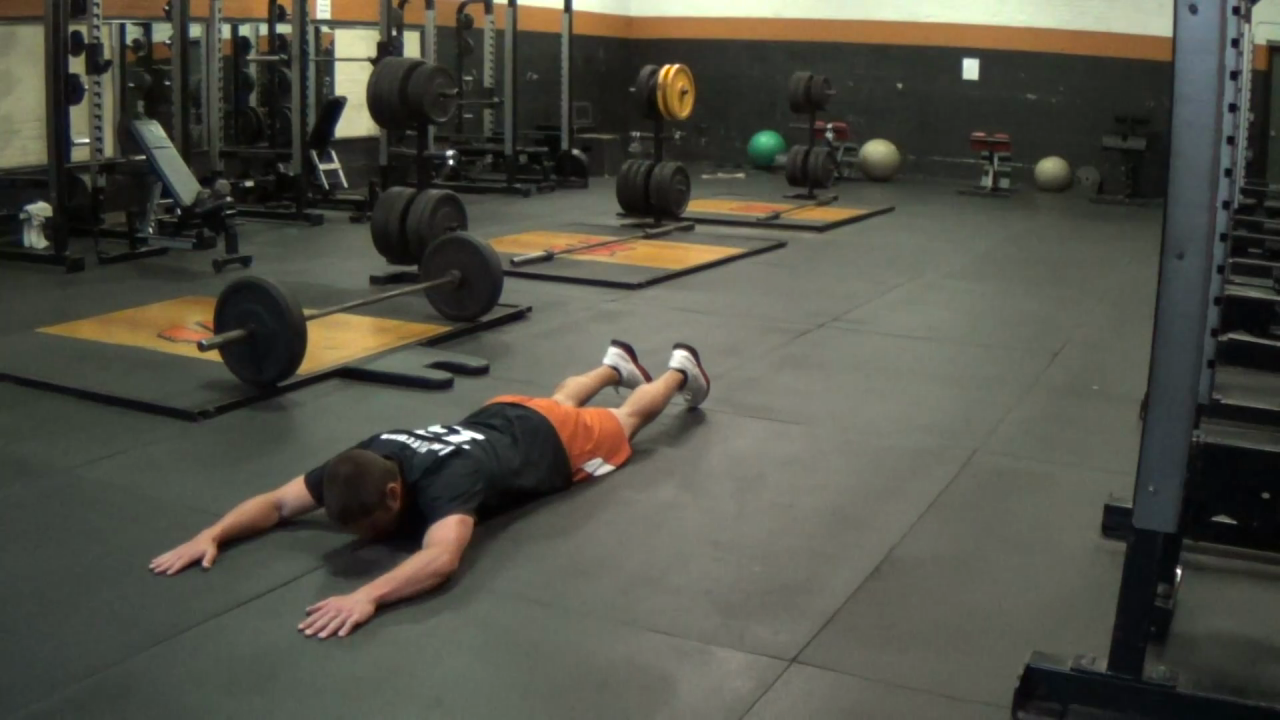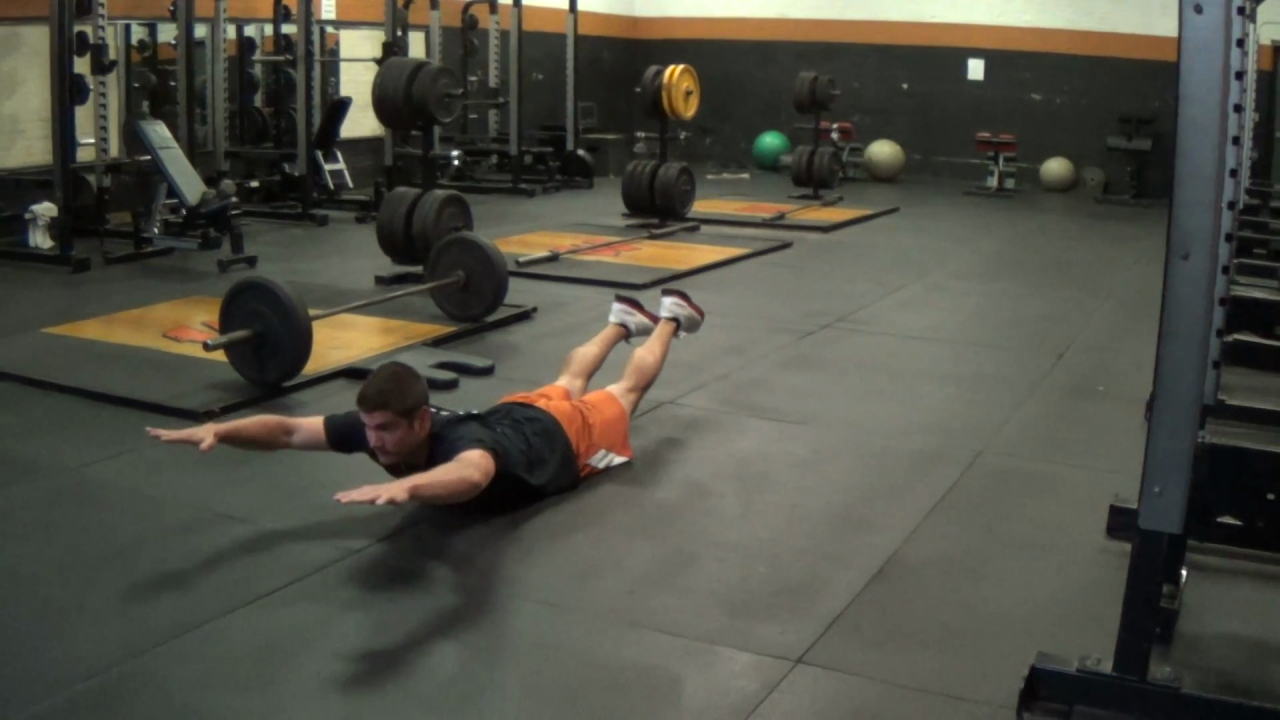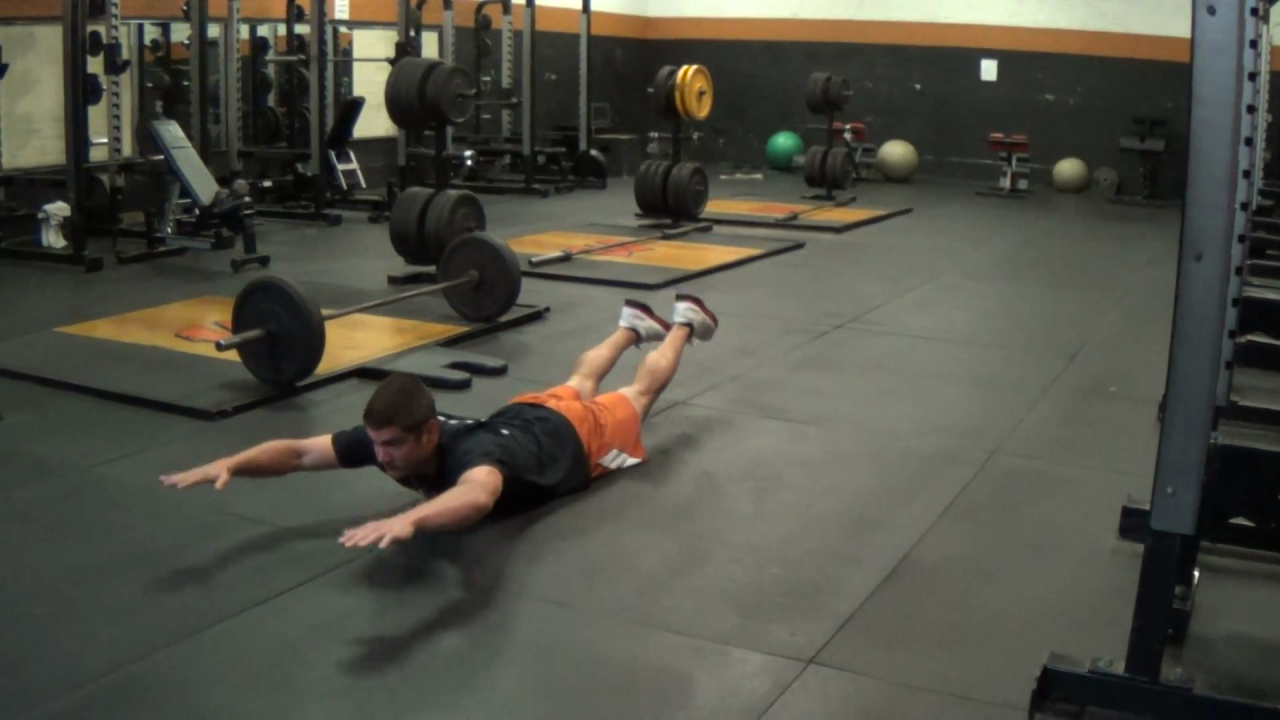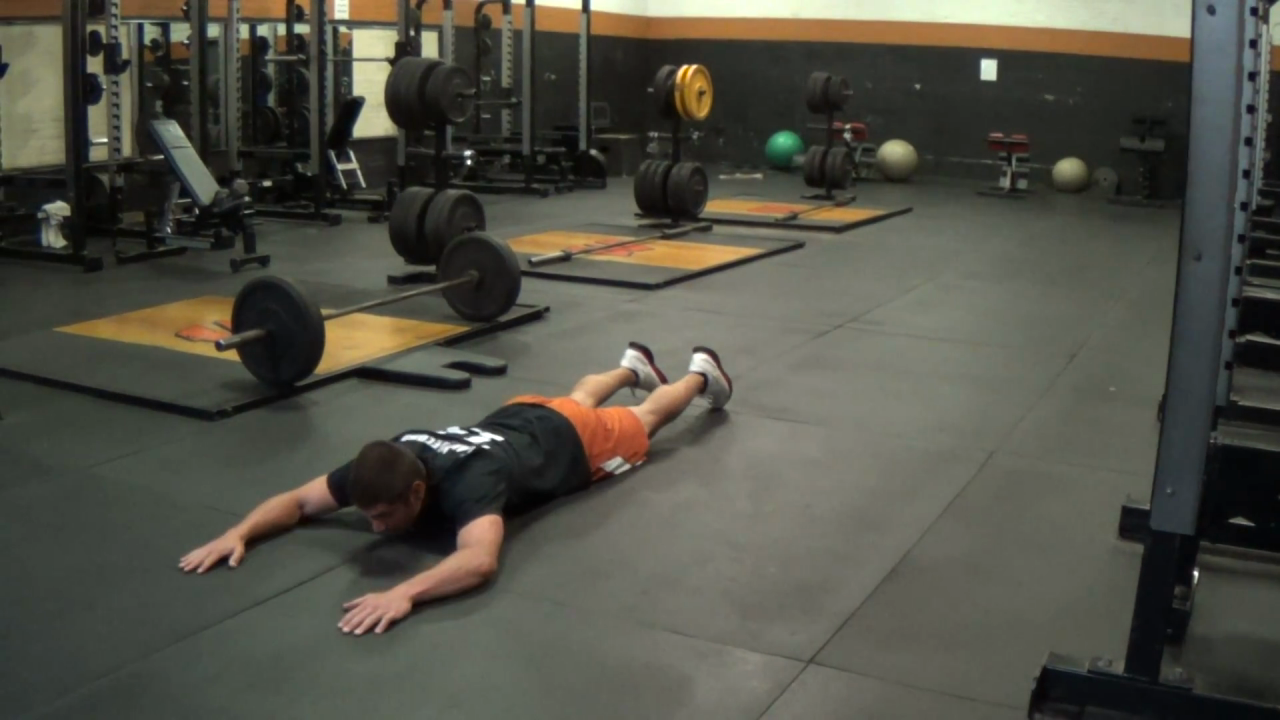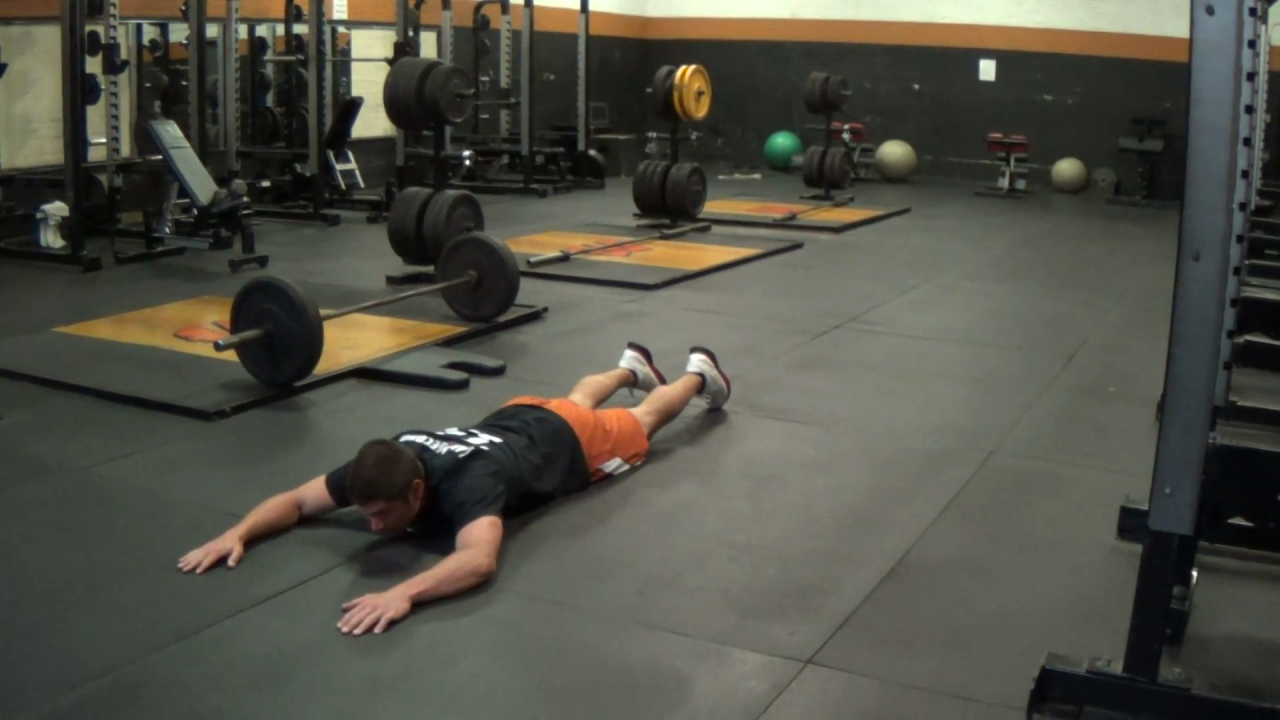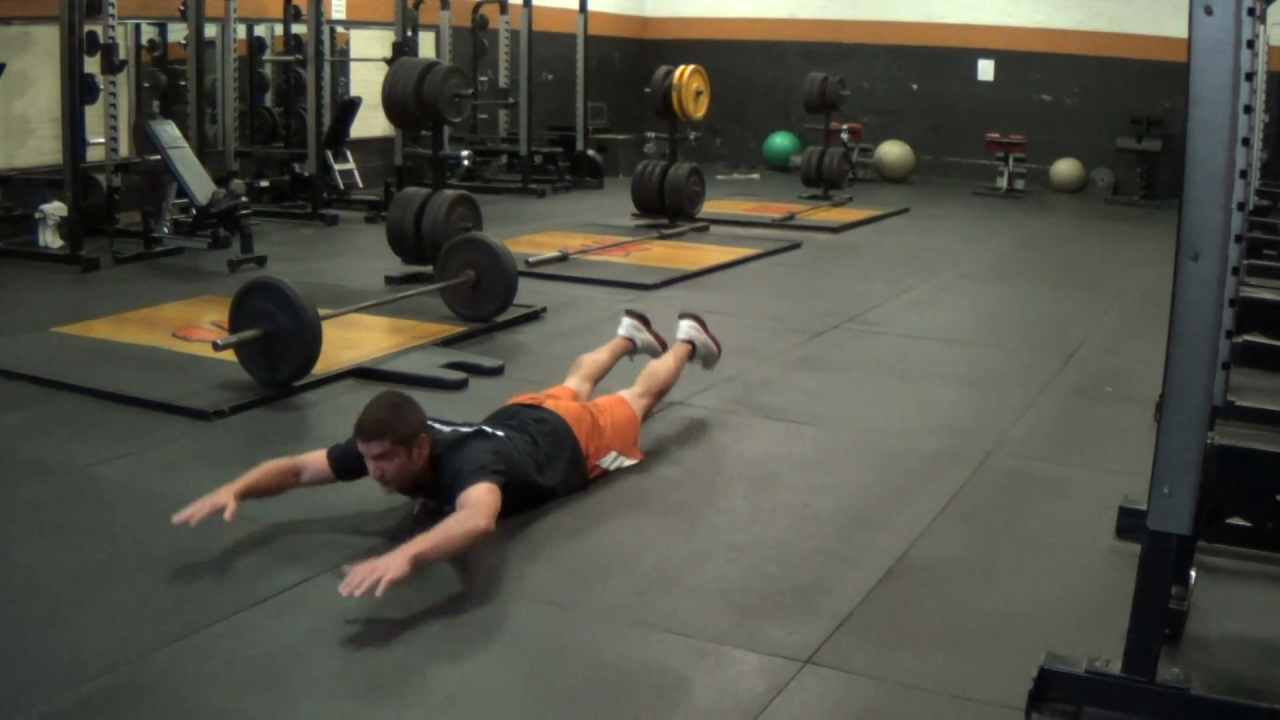
dt=0.5s
person 1, frame 1
left shoulder: (445, 482)
right shoulder: (370, 457)
left elbow: (442, 558)
right elbow: (277, 502)
left wrist: (366, 595)
right wrist: (210, 535)
left hip: (551, 442)
right hip: (497, 418)
left knee: (622, 421)
right knee: (560, 397)
left ankle: (680, 371)
right ankle: (616, 364)
person 1, frame 2
left shoulder: (460, 442)
right shoulder: (378, 424)
left elbow: (472, 476)
right elbow: (289, 429)
left wrist: (403, 486)
right wrist: (216, 429)
left hip: (564, 439)
right hip: (512, 414)
left knee: (625, 391)
right knee: (568, 382)
left ankle: (669, 317)
right ankle: (625, 320)
person 1, frame 3
left shoulder: (466, 452)
right shoulder: (384, 438)
left elbow: (478, 498)
right elbow: (299, 452)
left wrist: (406, 519)
right wrist: (229, 463)
left hip: (572, 438)
right hip: (521, 418)
left knee: (636, 397)
right knee: (579, 383)
left ankle: (684, 324)
right ankle: (633, 325)
person 1, frame 4
left shoulder: (467, 482)
right shoulder: (385, 463)
left elbow: (481, 559)
right elbow: (299, 499)
left wrist: (404, 593)
right wrist: (239, 533)
left hip: (570, 443)
right hip: (516, 419)
left knee: (642, 420)
right knee: (579, 397)
left ankle: (701, 372)
right ankle: (634, 365)
person 1, frame 5
left shoulder: (466, 484)
right shoulder: (387, 461)
left elbow: (479, 560)
right elbow: (297, 499)
left wrist: (403, 592)
right wrist: (238, 532)
left hip: (569, 443)
right hip: (514, 420)
left knee: (640, 422)
right knee: (578, 398)
left ankle: (700, 373)
right ankle: (633, 367)
person 1, frame 6
left shoulder: (463, 460)
right shoulder: (378, 450)
left elbow: (477, 521)
right elbow: (296, 467)
left wrist: (403, 555)
right wrist: (235, 487)
left hip: (566, 447)
right hip: (518, 417)
left knee: (628, 406)
right knee: (574, 382)
left ankle: (687, 341)
right ankle: (632, 334)
